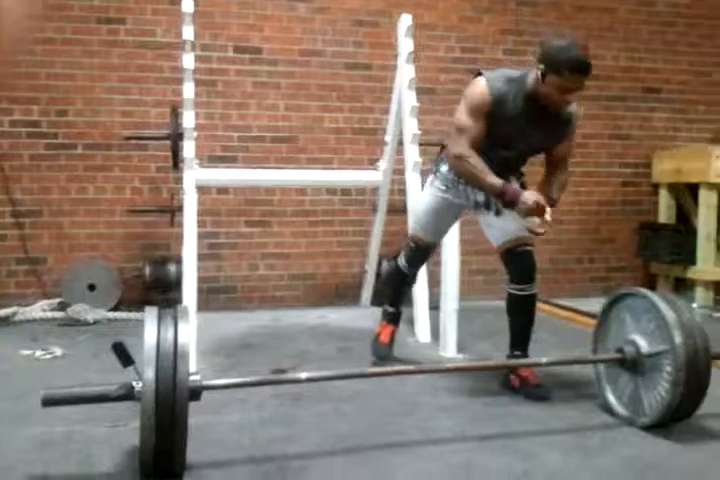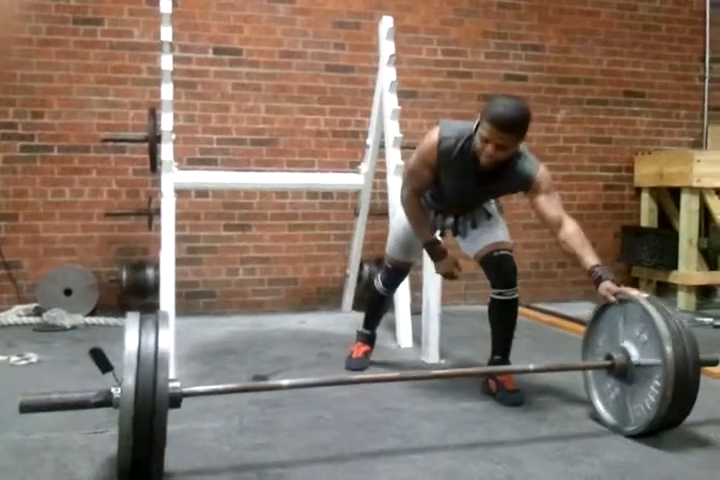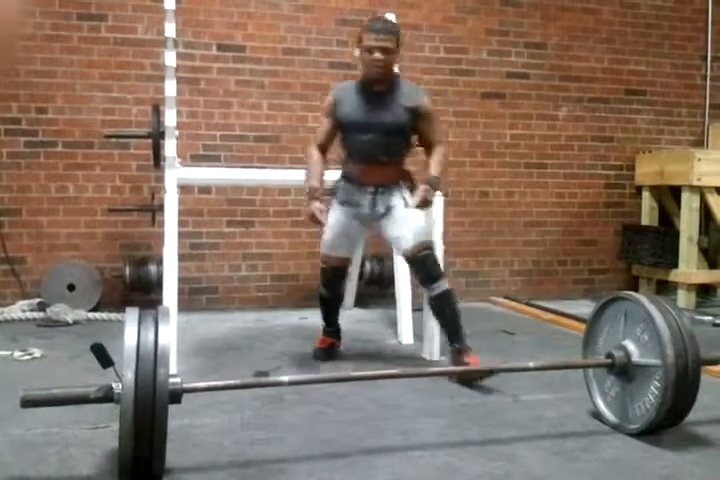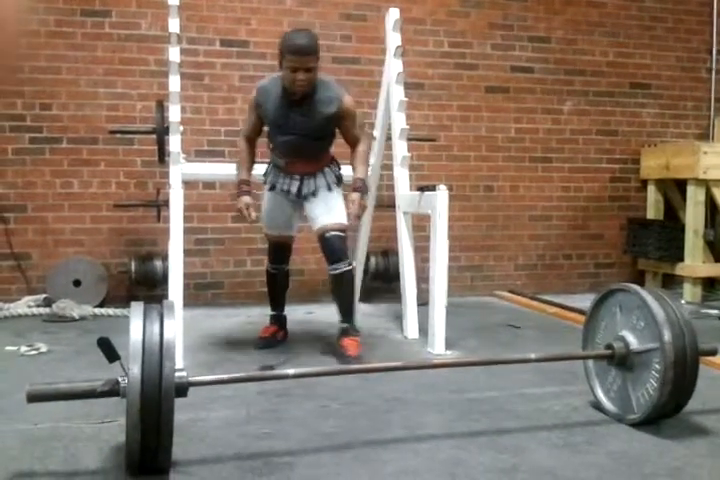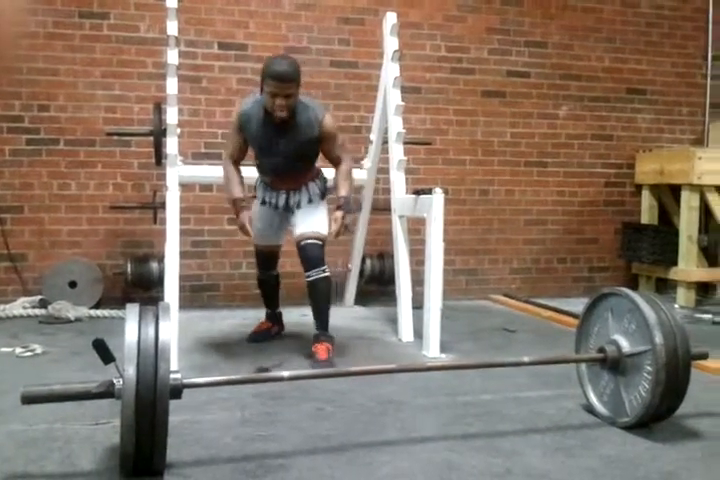
dt=1s
person 1, frame 1
left shoulder: (566, 117)
right shoulder: (487, 90)
left elbow: (558, 168)
right elbow: (458, 153)
left wrist: (545, 202)
right wrist: (513, 195)
left hip: (505, 183)
right hip: (455, 175)
left knee: (524, 267)
right knee: (417, 251)
left ankle: (517, 364)
right ankle: (389, 317)
person 1, frame 2
left shoulder: (529, 172)
right shoulder: (441, 141)
left elbow: (562, 224)
right elbow: (410, 193)
left wrist: (600, 275)
right wrist: (436, 251)
left hip: (475, 211)
right hip: (424, 205)
left knee: (505, 274)
right knee: (394, 270)
left ankle: (498, 368)
right ankle: (365, 339)
person 1, frame 3
left shoulder: (415, 100)
right shoulder: (339, 97)
left elbow: (435, 146)
right elbow: (318, 147)
left wrist: (430, 184)
right wrist: (313, 193)
left hip: (396, 193)
right hip: (350, 192)
left knee: (427, 266)
right knee: (331, 269)
left ankle: (460, 349)
right ankle: (330, 334)
person 1, frame 4
left shoulder: (337, 100)
right shoulder: (262, 93)
left elbow: (358, 142)
right elbow: (248, 140)
left wrist: (358, 186)
right wrist: (243, 188)
left hip: (322, 179)
right hip: (280, 178)
left knee: (336, 247)
right knee: (277, 252)
left ankle: (348, 331)
right ankle: (277, 322)
person 1, frame 5
left shoulder: (319, 119)
right shoulder: (245, 115)
left elbow: (342, 161)
right elbow: (231, 161)
left wrist: (342, 205)
right wrist: (240, 204)
left hip: (307, 191)
right hip: (268, 191)
left knee: (313, 255)
right knee: (265, 258)
left ankle: (323, 337)
right ankle: (273, 319)
